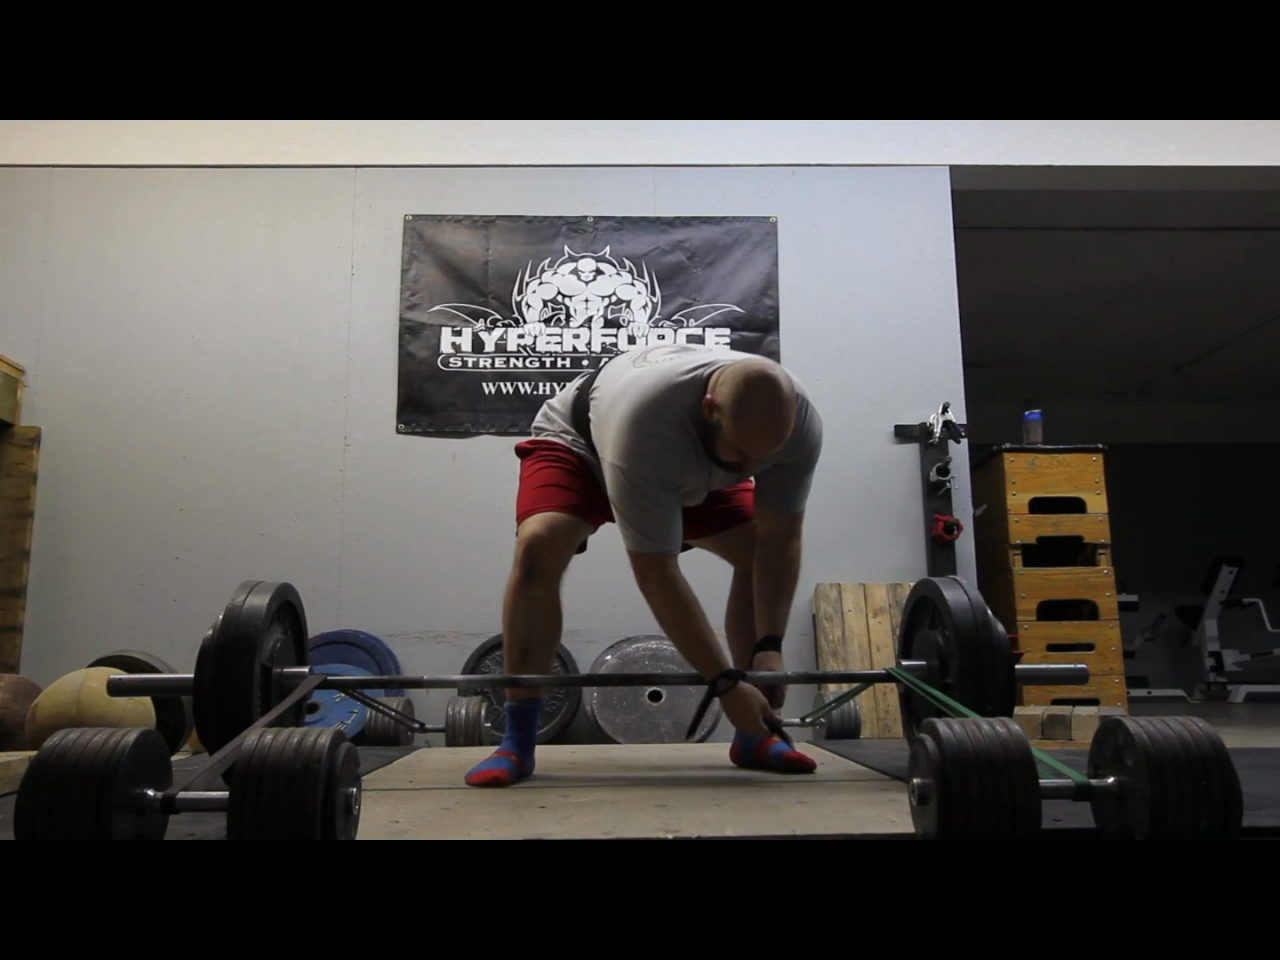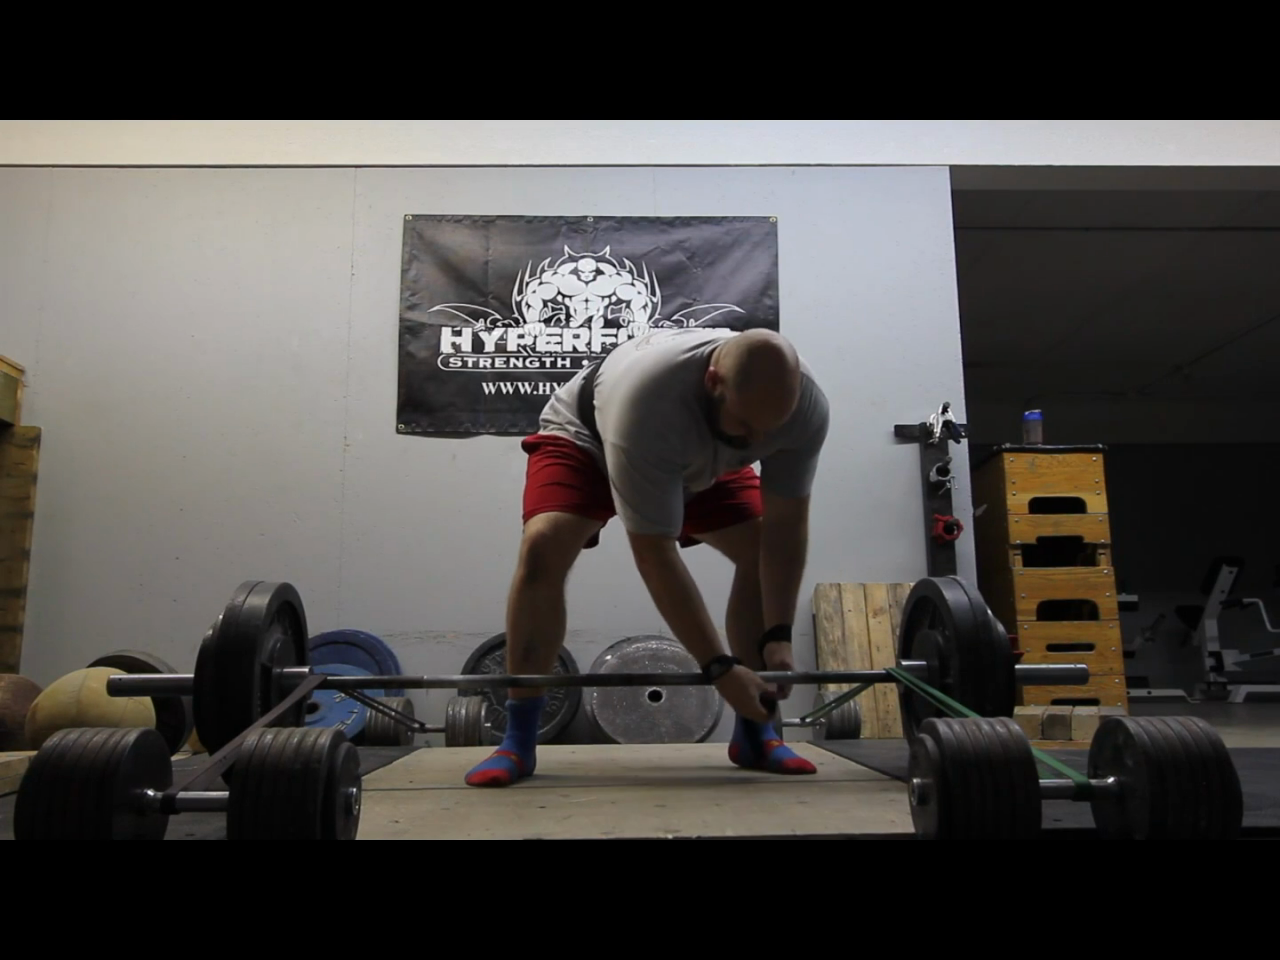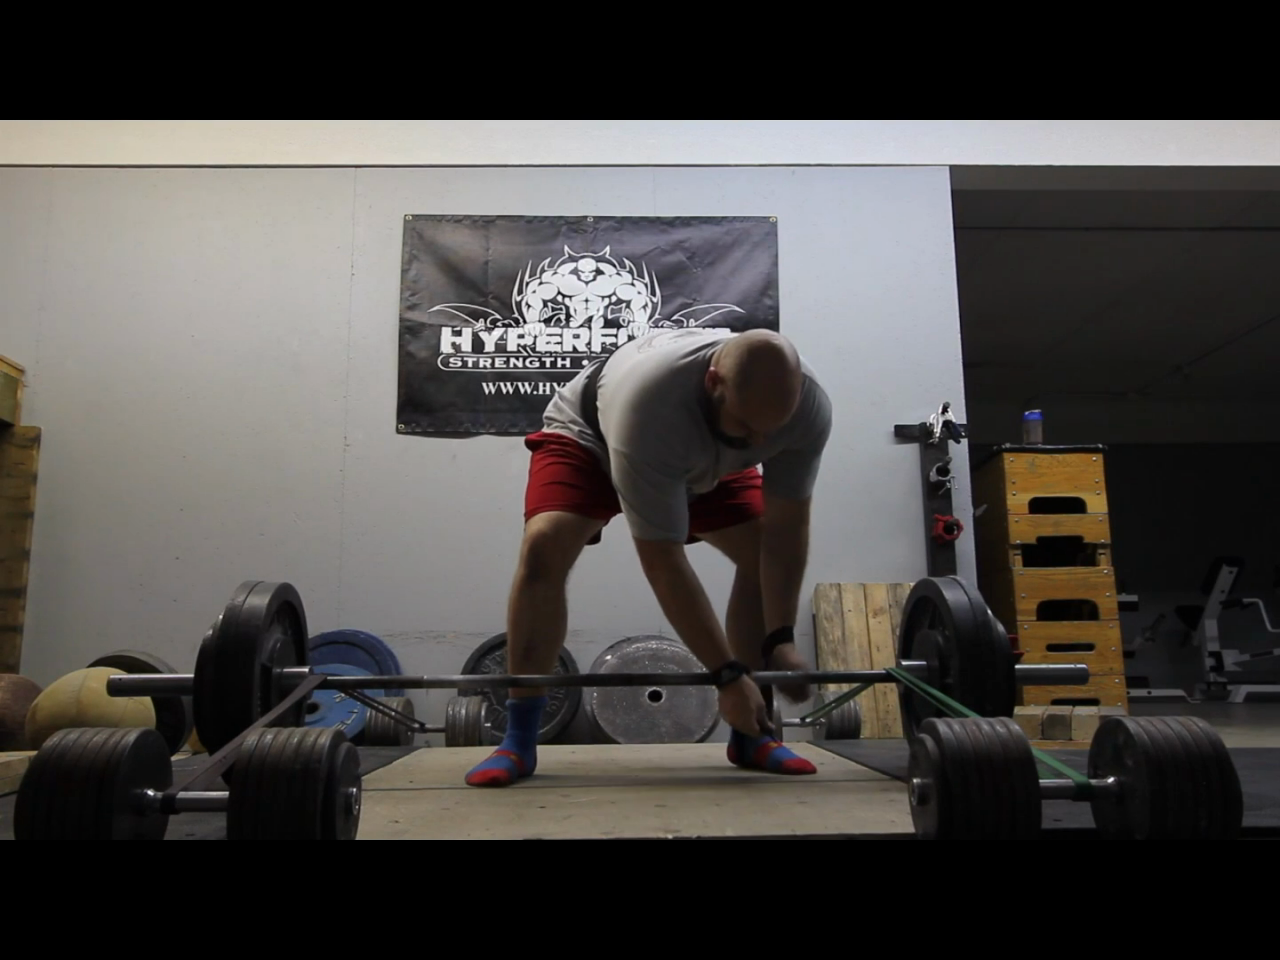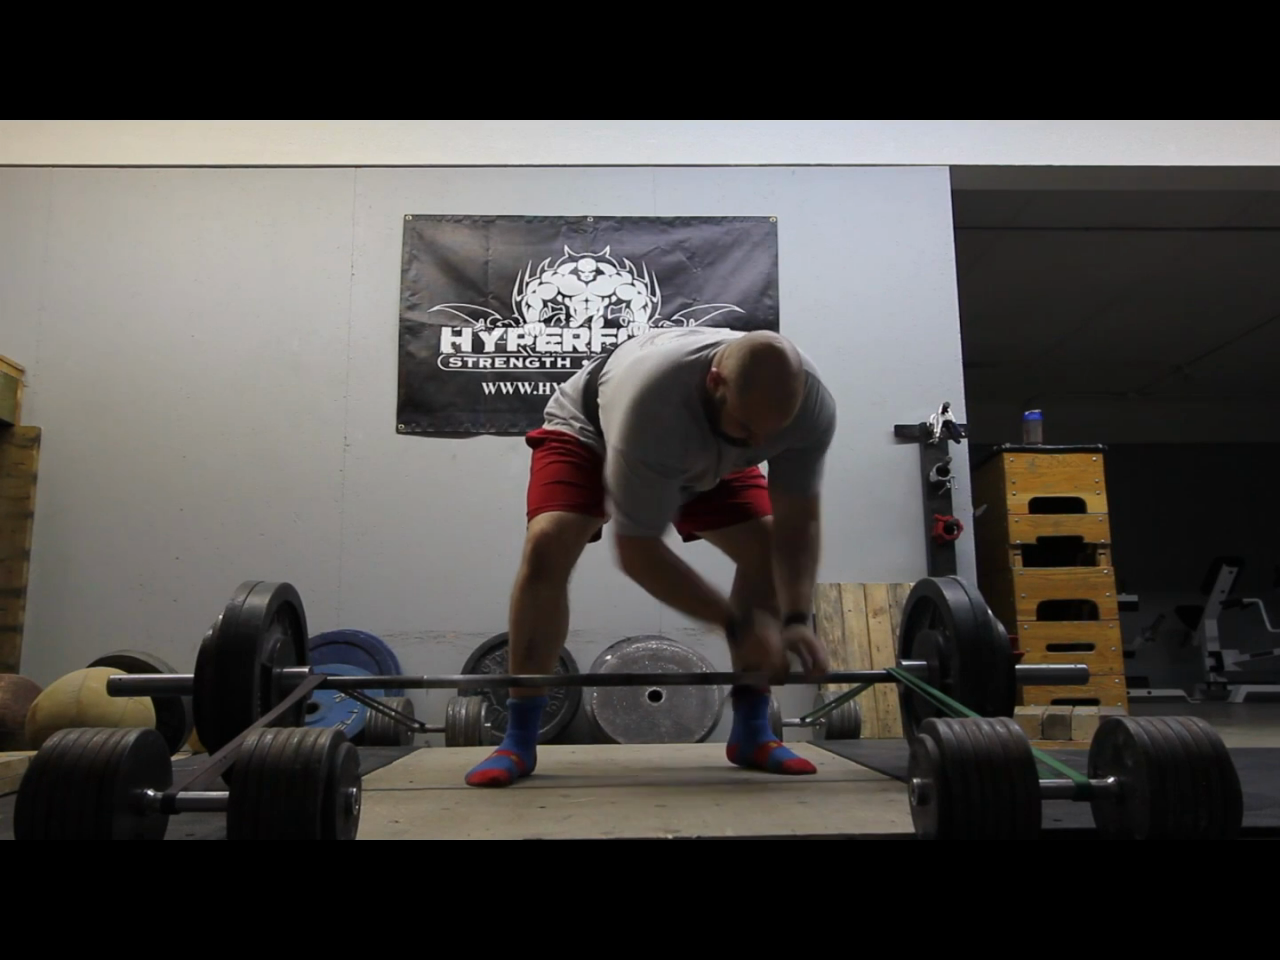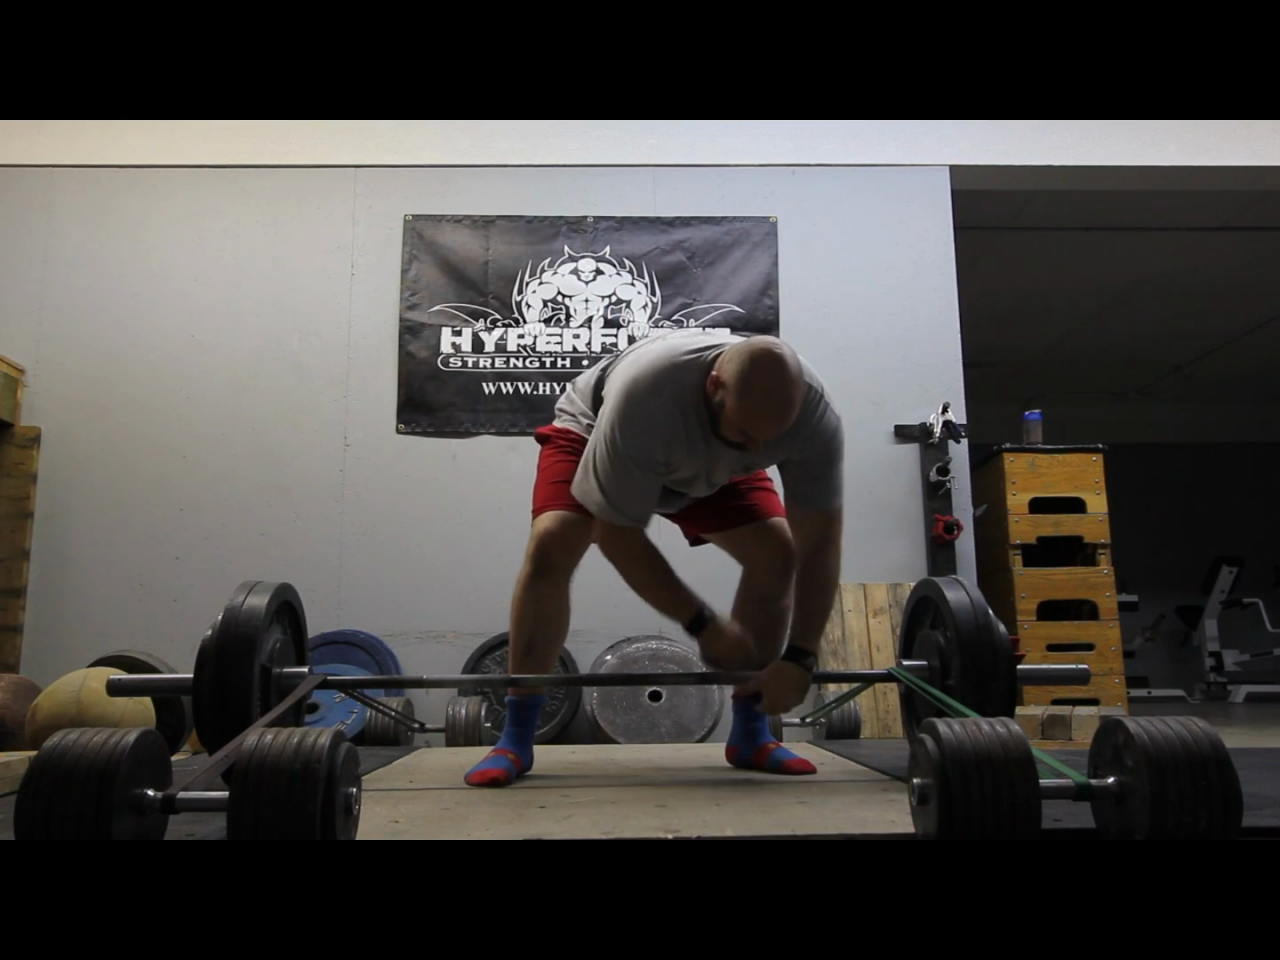
dt=0.2s
person 1, frame 1
left shoulder: (799, 423)
right shoulder: (646, 425)
left elbow: (780, 542)
right elbow: (656, 573)
left wrist: (768, 649)
right wrist: (726, 685)
right hip: (577, 442)
left knee: (760, 553)
right knee: (539, 546)
left ankle: (754, 735)
right ankle: (518, 740)
person 1, frame 2
left shoulder: (806, 405)
right shoulder: (649, 404)
left elbow: (784, 525)
right elbow: (655, 555)
left wrist: (778, 637)
right wrist: (721, 667)
right hip: (586, 434)
left knee: (764, 550)
right knee: (543, 545)
left ankle: (752, 732)
right ankle: (519, 740)
person 1, frame 3
left shoulder: (807, 404)
right shoulder: (651, 406)
left elbow: (784, 528)
right elbow: (663, 560)
left wrist: (782, 639)
right wrist: (728, 677)
right hip: (589, 434)
left knee: (762, 552)
right knee: (544, 546)
left ankle: (752, 735)
right ankle: (518, 740)
person 1, frame 4
left shoulder: (810, 403)
right shoulder: (652, 403)
left elbow: (797, 517)
right elbow: (638, 553)
left wrist: (797, 620)
right wrist: (741, 625)
right hip: (588, 427)
left knee: (768, 545)
right knee: (547, 545)
left ankle: (751, 731)
right ankle: (518, 739)
person 1, frame 5
left shoulder: (815, 415)
right shoulder: (647, 398)
left elbow: (820, 543)
right elbow: (614, 536)
left wrist: (800, 657)
right wrist: (702, 623)
right hip: (595, 428)
left knee: (777, 551)
right knee: (551, 544)
left ankle: (750, 734)
right ankle: (516, 738)
